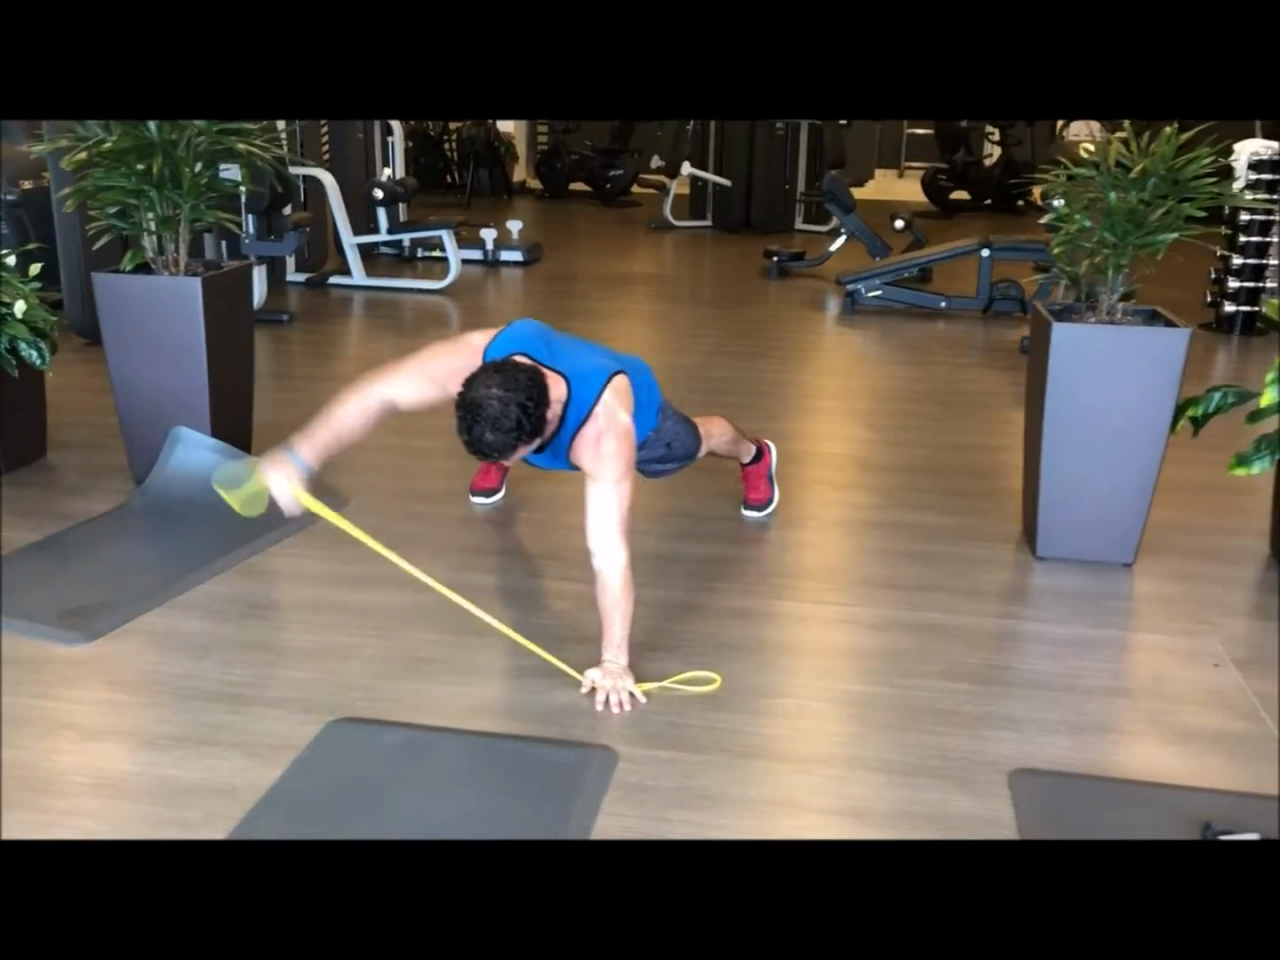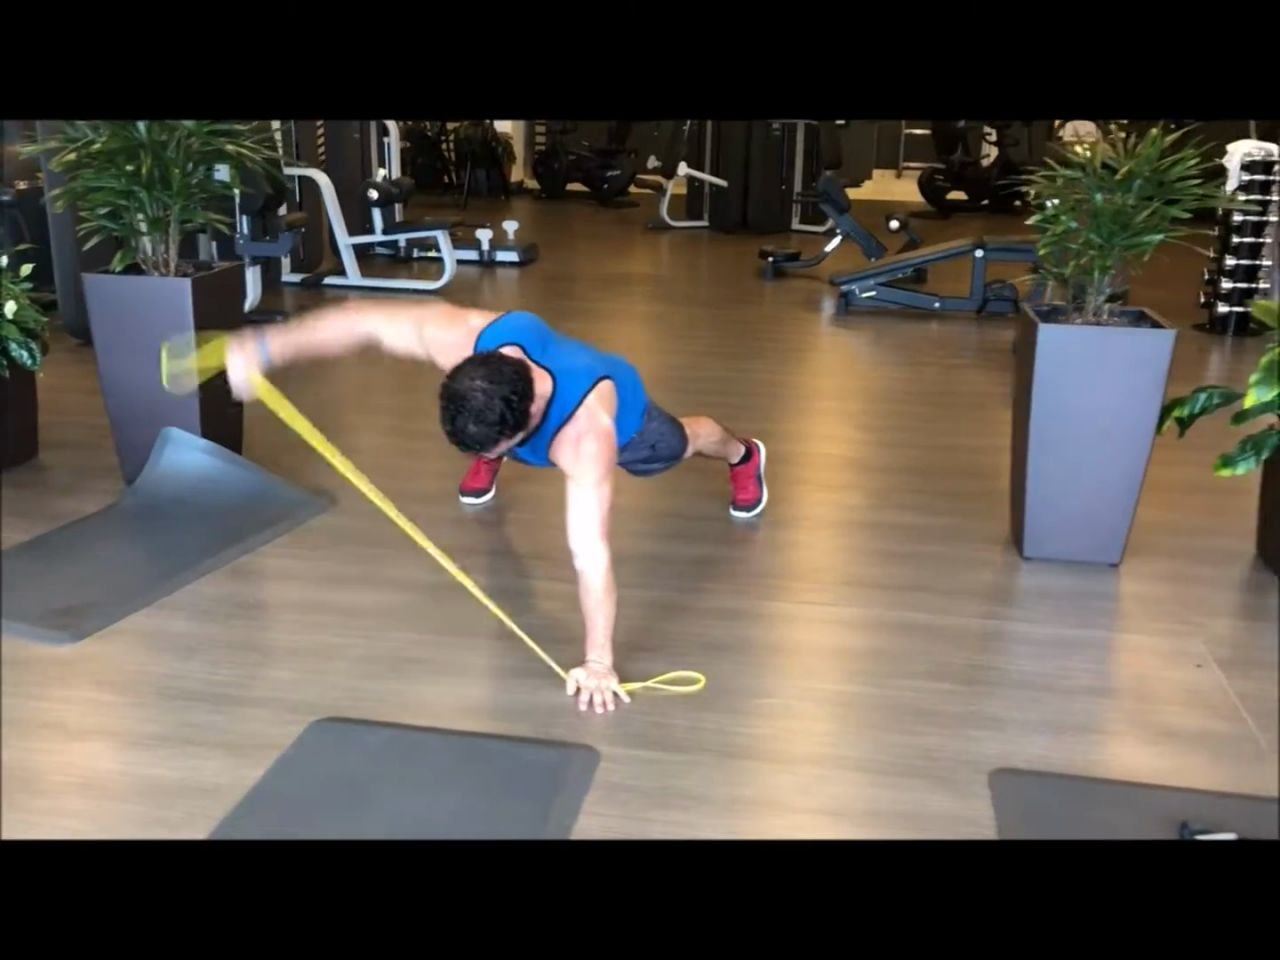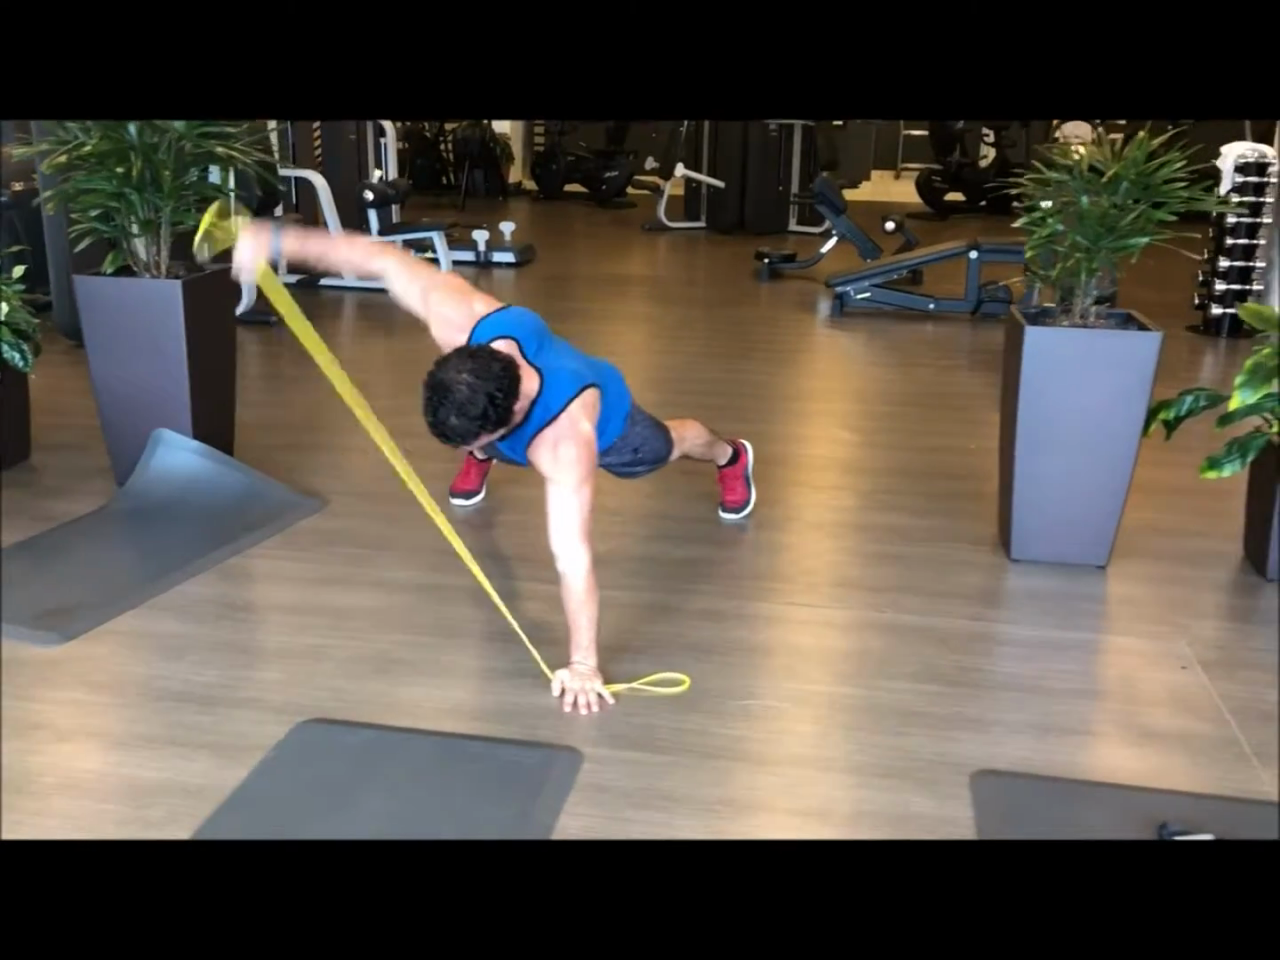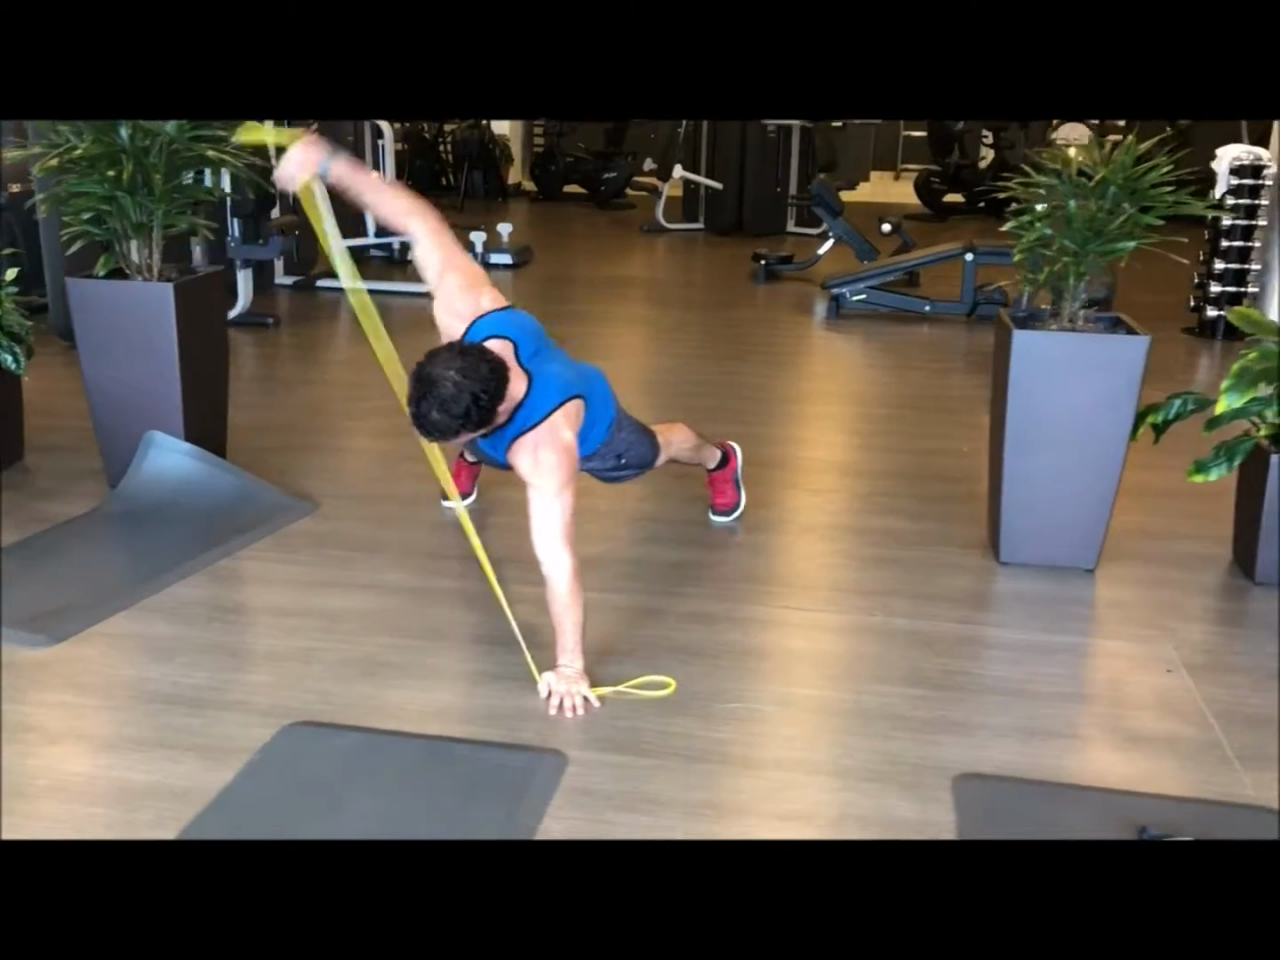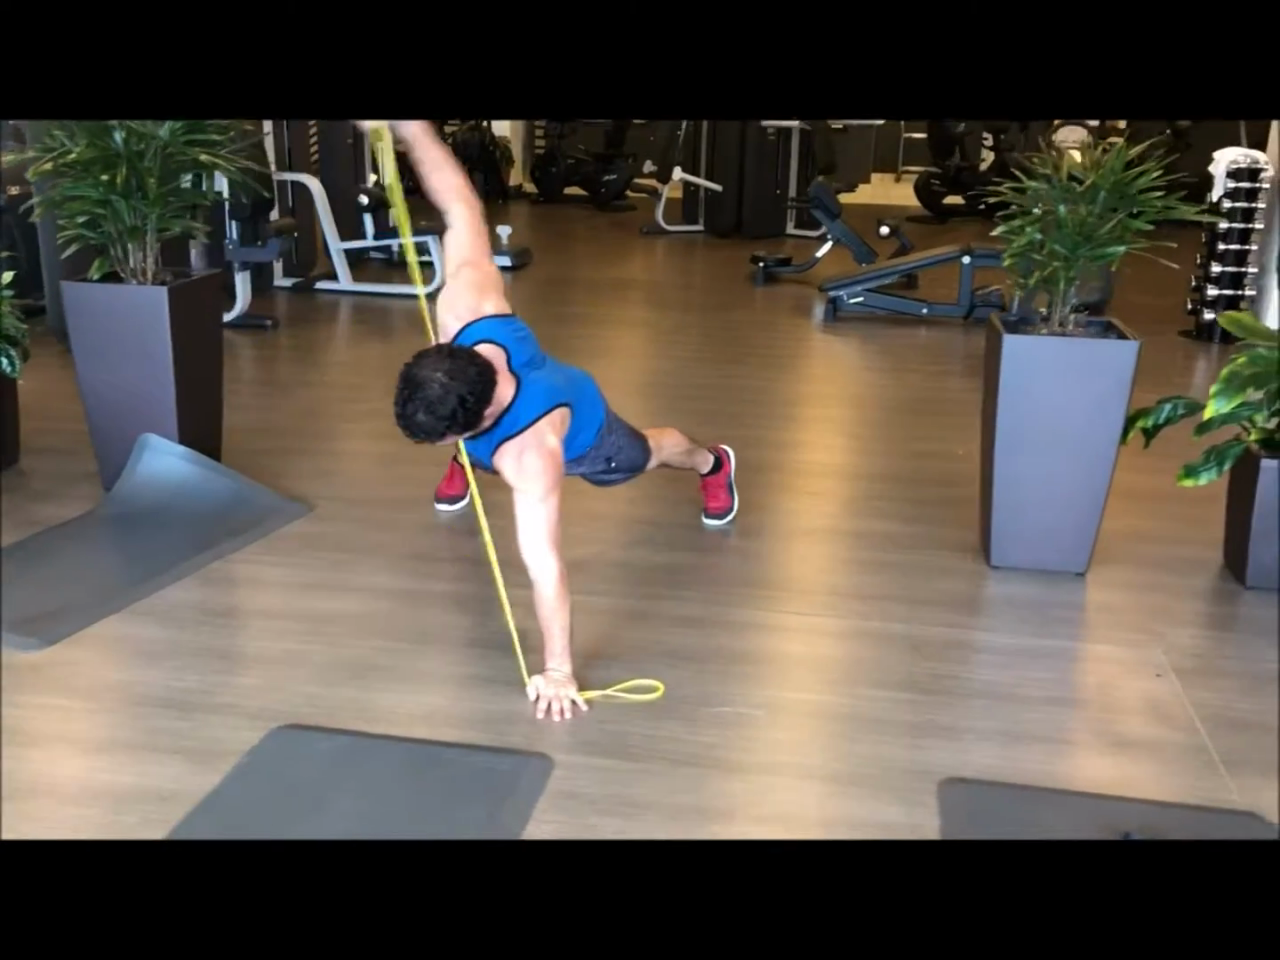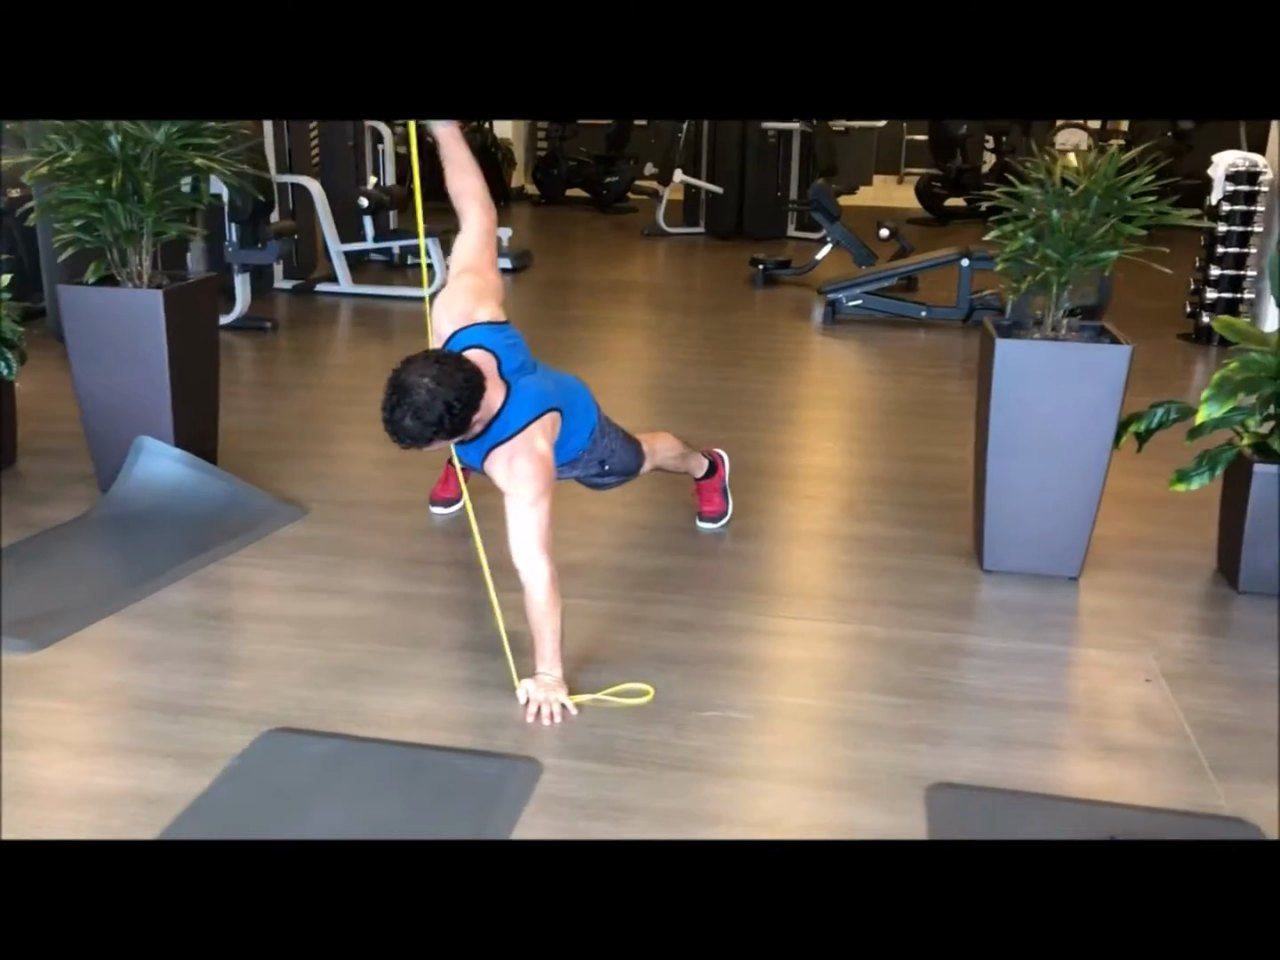
dt=0.1s
person 1, frame 1
left shoulder: (604, 432)
right shoulder: (482, 356)
left elbow: (609, 553)
right elbow: (374, 393)
left wrist: (614, 664)
right wrist: (298, 456)
left hip: (639, 418)
left knee: (692, 441)
right knee: (497, 450)
left ankle: (753, 454)
right ankle: (497, 464)
person 1, frame 2
left shoulder: (589, 426)
right shoulder: (480, 341)
left elbow: (591, 552)
right elbow: (367, 324)
left wrist: (599, 664)
right wrist: (267, 347)
left hip: (622, 414)
left knee: (678, 445)
right knee: (490, 462)
left ankle: (741, 452)
right ankle: (491, 461)
person 1, frame 3
left shoulder: (565, 441)
right shoulder: (477, 324)
left elbow: (572, 559)
right elbow: (388, 262)
left wrist: (582, 666)
right wrist: (278, 240)
left hip: (609, 432)
left knee: (666, 446)
right knee: (480, 448)
left ankle: (729, 455)
right ankle: (483, 463)
person 1, frame 4
left shoulder: (545, 441)
right shoulder: (480, 319)
left elbow: (556, 559)
right elbow: (421, 226)
left wrist: (571, 669)
right wrist: (325, 160)
left hip: (589, 430)
left knee: (652, 455)
right knee: (469, 454)
left ankle: (718, 457)
right ankle: (480, 460)
person 1, frame 5
left shoulder: (530, 447)
right shoulder: (469, 315)
left elbow: (543, 565)
right elbow: (462, 212)
left wrist: (558, 673)
right wrist: (409, 124)
left hip: (583, 437)
left knee: (640, 458)
right knee: (469, 451)
left ankle: (714, 464)
right ankle: (468, 464)
person 1, frame 6
left shoulder: (523, 455)
right shoulder: (463, 324)
left elbow: (534, 571)
right elbow: (477, 221)
left wrist: (551, 677)
right wrist: (444, 128)
left hip: (579, 442)
left knee: (648, 458)
right knee: (462, 456)
left ankle: (708, 468)
right ankle: (462, 471)
